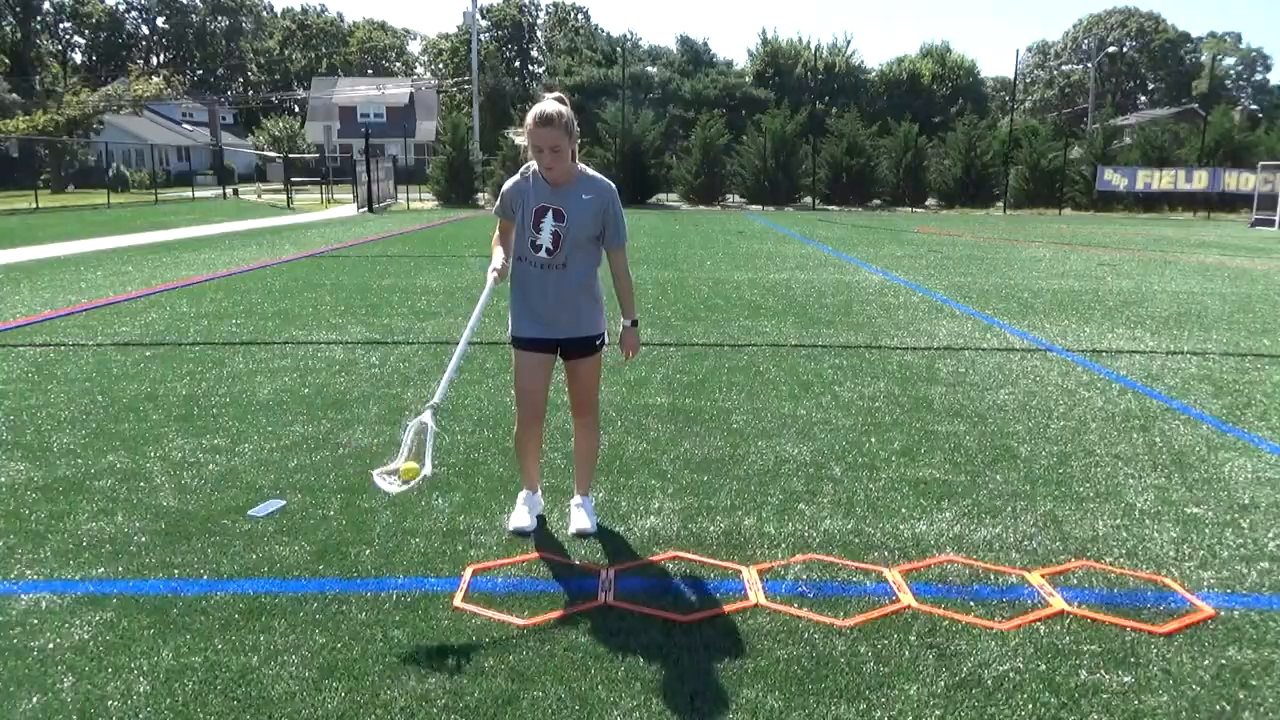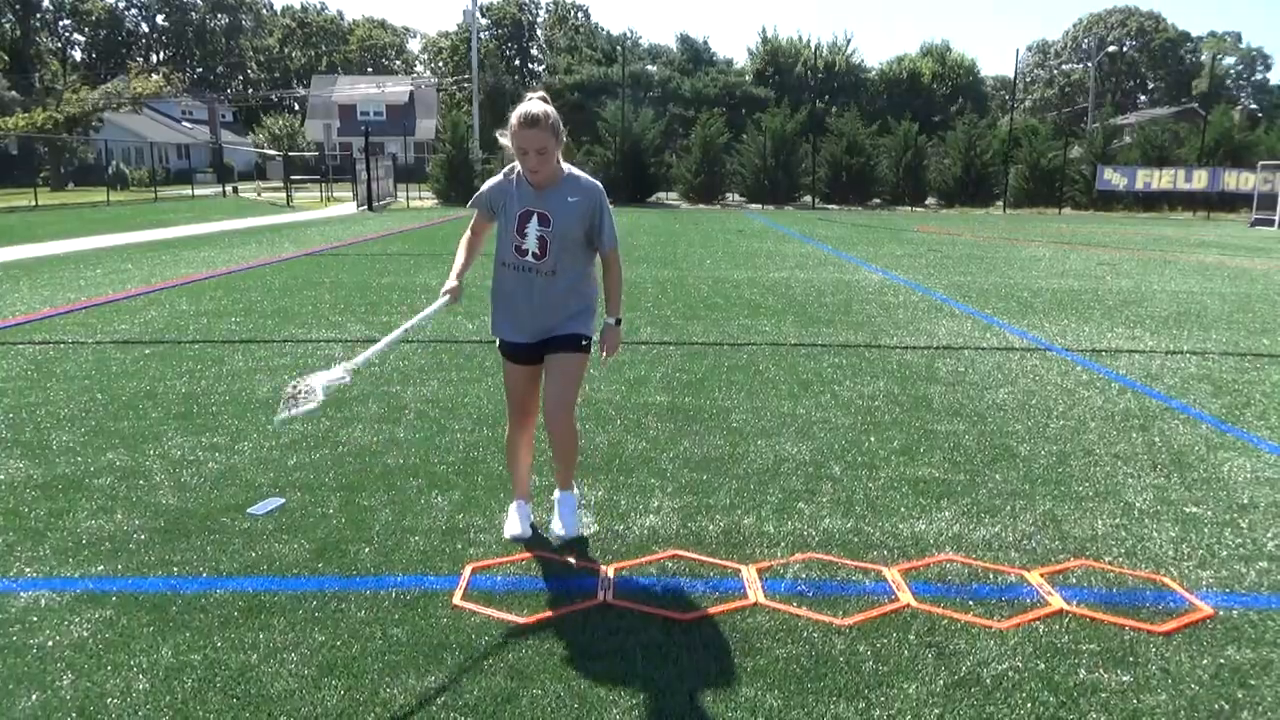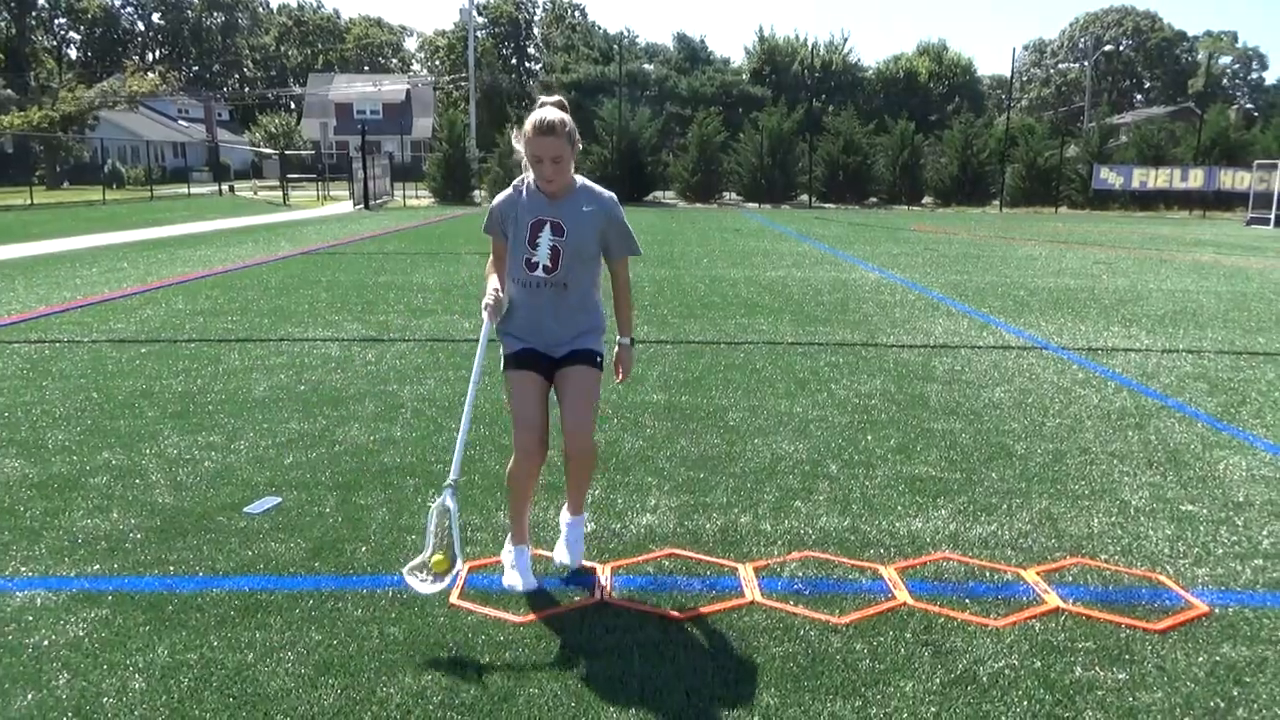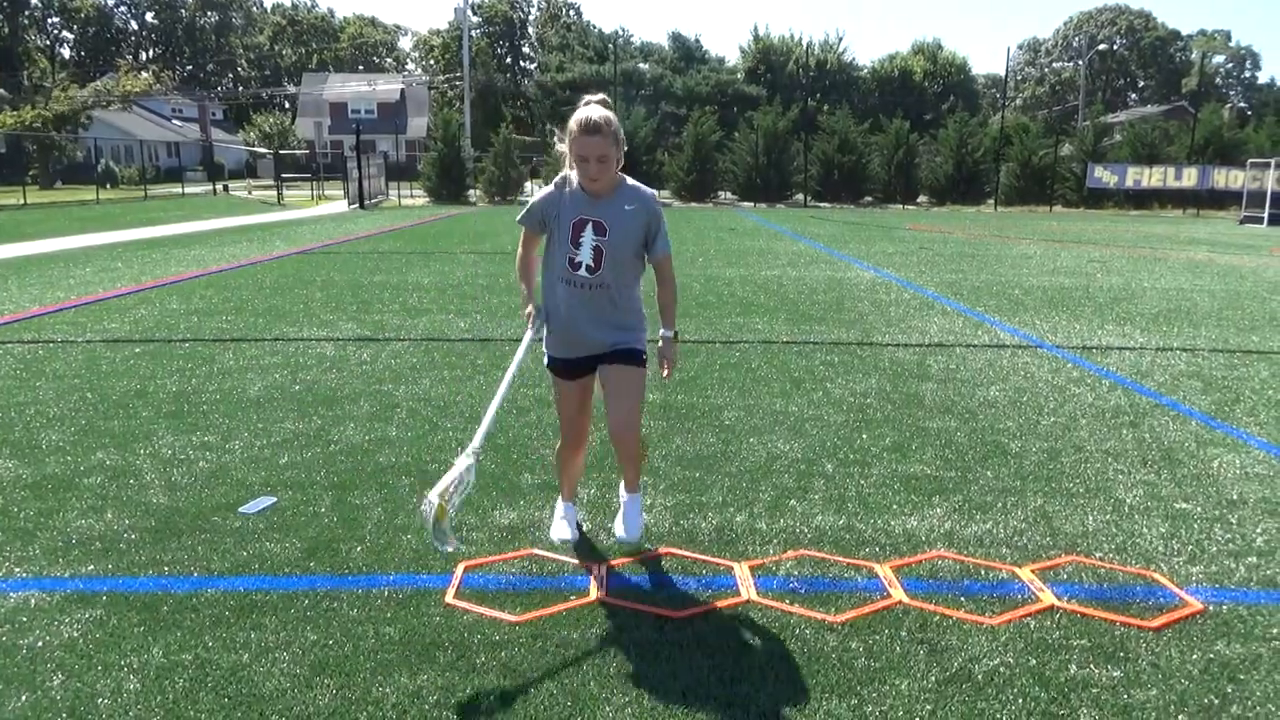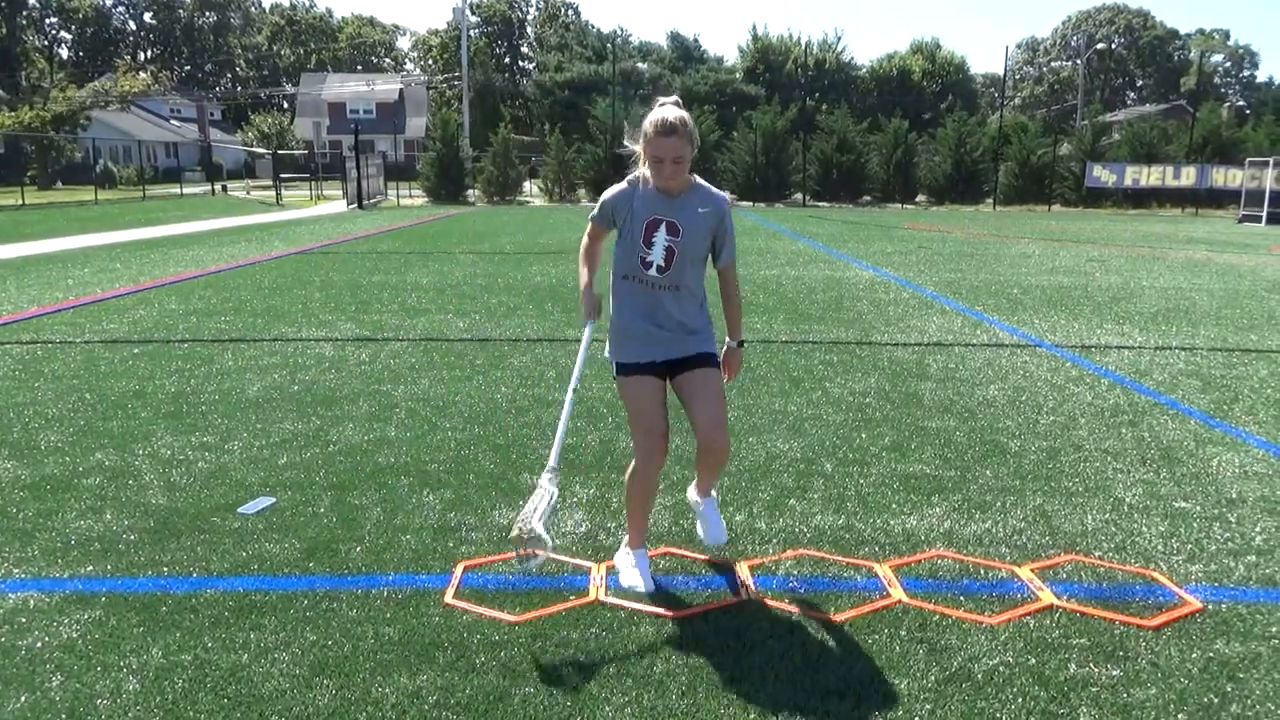
dt=0.4s
person 1, frame 1
left shoulder: (600, 193)
right shoulder: (517, 188)
left elbow: (619, 261)
right elbow: (503, 236)
left wrist: (630, 322)
right wrist: (499, 261)
left hip: (583, 322)
right hip: (530, 321)
left knee: (585, 412)
right knee: (529, 413)
left ankle: (582, 498)
right ankle: (529, 494)
person 1, frame 2
left shoulder: (587, 193)
right shoulder: (498, 190)
left elbow: (610, 259)
right elbow: (475, 234)
left wrist: (613, 321)
right wrist: (458, 274)
left hip: (571, 323)
right hip: (515, 323)
left knee: (558, 416)
right knee: (520, 420)
left ankle: (566, 493)
right ankle: (520, 502)
person 1, frame 3
left shoulder: (601, 206)
right shoulder: (508, 204)
left elbow: (620, 276)
right elbow: (498, 261)
left wrist: (625, 340)
right wrist: (494, 291)
left hip: (581, 339)
right hip: (523, 340)
left knee: (579, 439)
right knee: (528, 449)
left ankle: (573, 516)
right ankle: (517, 547)
person 1, frame 4
left shoulder: (643, 203)
right shoulder: (550, 200)
left elbow: (664, 271)
right elbow: (527, 251)
left wrist: (669, 334)
right wrist: (529, 298)
left hip: (623, 334)
right hip: (566, 336)
left knee: (625, 433)
right knee: (573, 436)
left ankle: (630, 491)
right ankle: (566, 504)
person 1, frame 5
left shoulder: (714, 205)
right shoulder: (620, 198)
left elbow: (727, 276)
right elbow: (591, 243)
left wrist: (735, 340)
right wrist: (588, 289)
left hip: (693, 340)
right hip: (635, 344)
left knee: (715, 443)
right knee: (651, 452)
left ankle: (705, 494)
right ankle: (633, 547)
